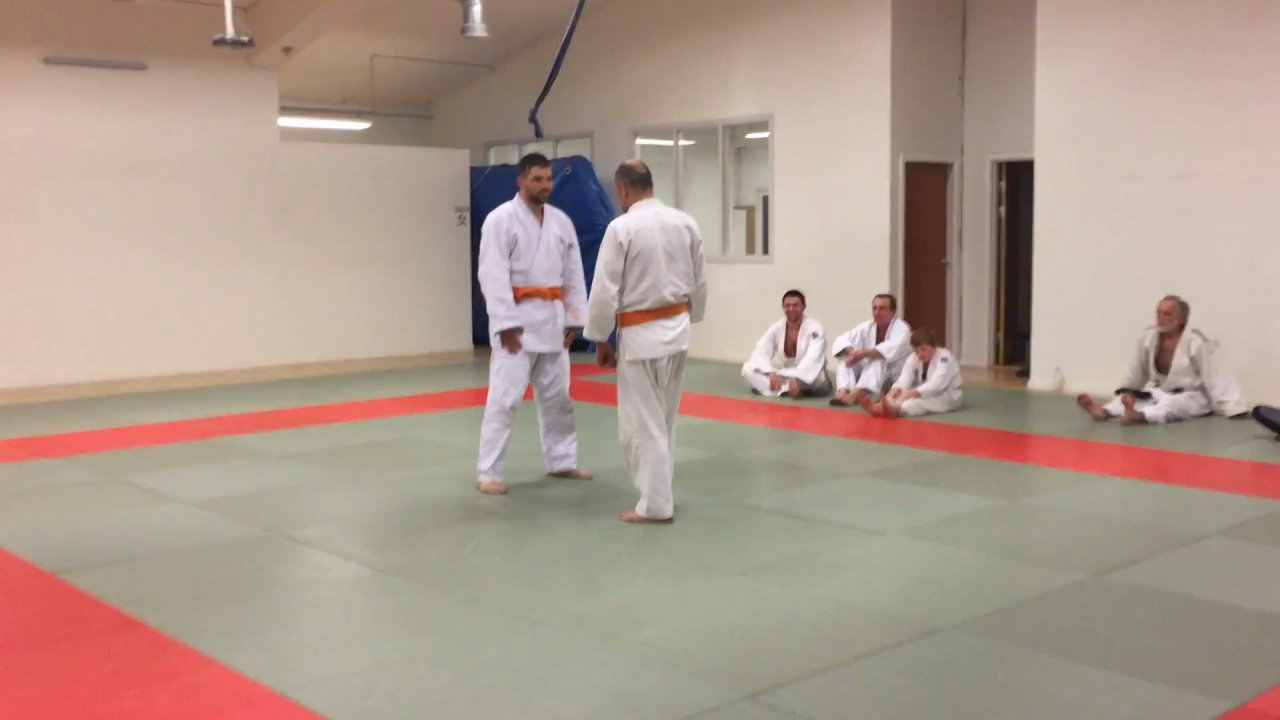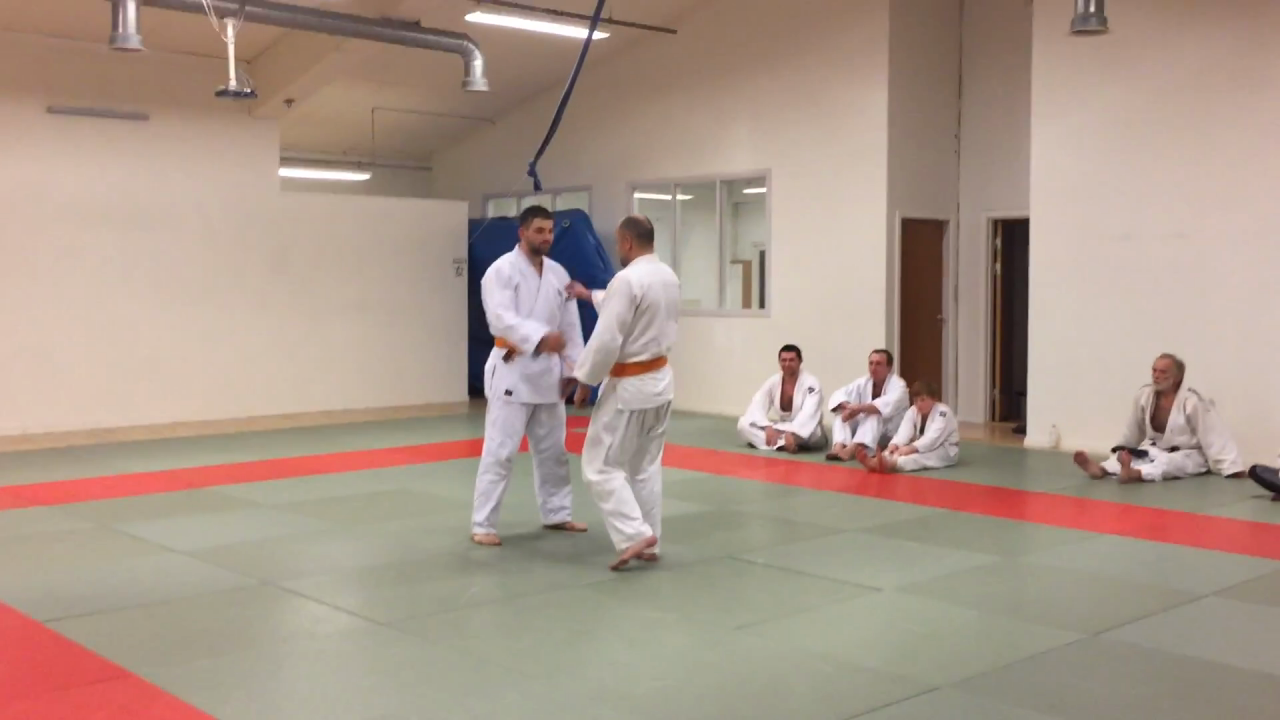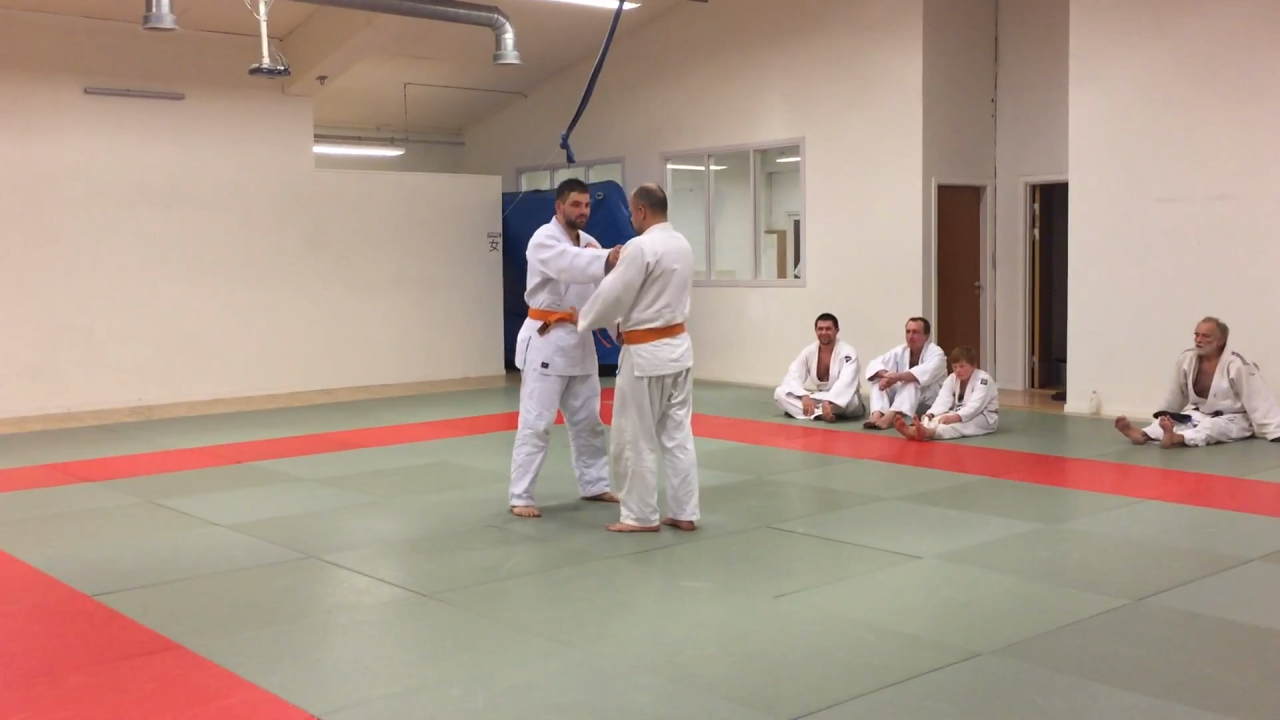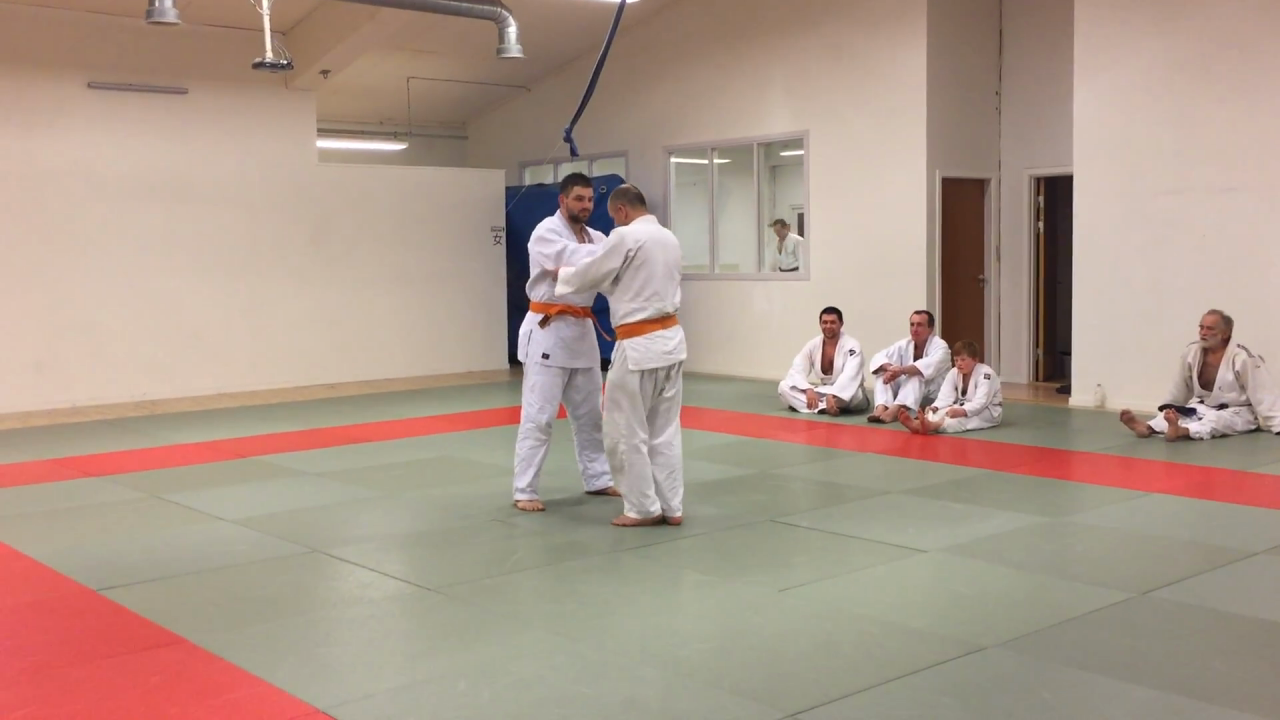
dt=0.5s
person 1, frame 1
left shoulder: (621, 228)
right shoulder: (685, 222)
left elbow: (605, 291)
right elbow: (698, 282)
left wrist: (600, 340)
left hip: (641, 334)
right hip: (676, 327)
left knee: (643, 424)
right knee: (664, 418)
left ankle: (656, 505)
right ankle: (660, 493)
person 1, frame 2
left shoulder: (628, 279)
right shoulder: (668, 276)
left elbow: (607, 339)
left wrist: (583, 381)
right wrist: (591, 295)
left hip: (629, 384)
right hip: (660, 379)
left knee: (599, 465)
right knee: (646, 466)
left ankle: (636, 534)
right ankle: (647, 542)
person 1, frame 3
left shoulder: (640, 246)
right shoulder: (682, 244)
left elbow: (612, 296)
left wrist: (584, 319)
left hip: (645, 352)
right hip: (678, 346)
left knee: (633, 439)
right knee: (677, 435)
left ankle: (641, 516)
right ankle: (685, 513)
person 1, frame 4
left shoulder: (626, 236)
right shoulder: (669, 238)
left elbow: (590, 277)
left wrist: (562, 273)
left hip: (640, 345)
right hip: (671, 338)
left knee: (625, 432)
right knee: (665, 431)
left ankle: (643, 506)
right ankle: (670, 507)
person 2, frame 1
left shoulder: (560, 221)
right shoulder: (501, 219)
left elbow: (573, 273)
right elbow: (493, 275)
left wrist: (574, 317)
right wrist: (506, 321)
left hip: (552, 318)
right hip: (517, 318)
left knee: (557, 396)
right knee: (504, 398)
left ankle: (562, 461)
right ankle: (488, 472)
person 2, frame 2
left shoulder: (558, 273)
right shoulder: (502, 269)
left elbow: (571, 326)
right elbow: (502, 317)
left wrist: (574, 369)
right wrist: (538, 339)
left hip: (549, 371)
right hip: (513, 368)
left knee: (553, 448)
right knee: (500, 450)
left ankle: (556, 514)
right ankle: (483, 524)
person 2, frame 3
left shoulder: (589, 245)
right shoulder: (544, 240)
right elbow: (568, 265)
right wrist: (606, 259)
left hip: (580, 339)
right hip: (546, 339)
left knee: (588, 419)
right knee: (536, 422)
left ankle: (594, 485)
right ankle: (521, 496)
person 2, frame 4
left shoulder: (593, 237)
right shoulder: (547, 231)
right elbow: (568, 257)
left hip: (582, 332)
right hip: (548, 331)
left knee: (590, 413)
right knee: (539, 415)
left ankle: (598, 479)
right ankle: (525, 491)
